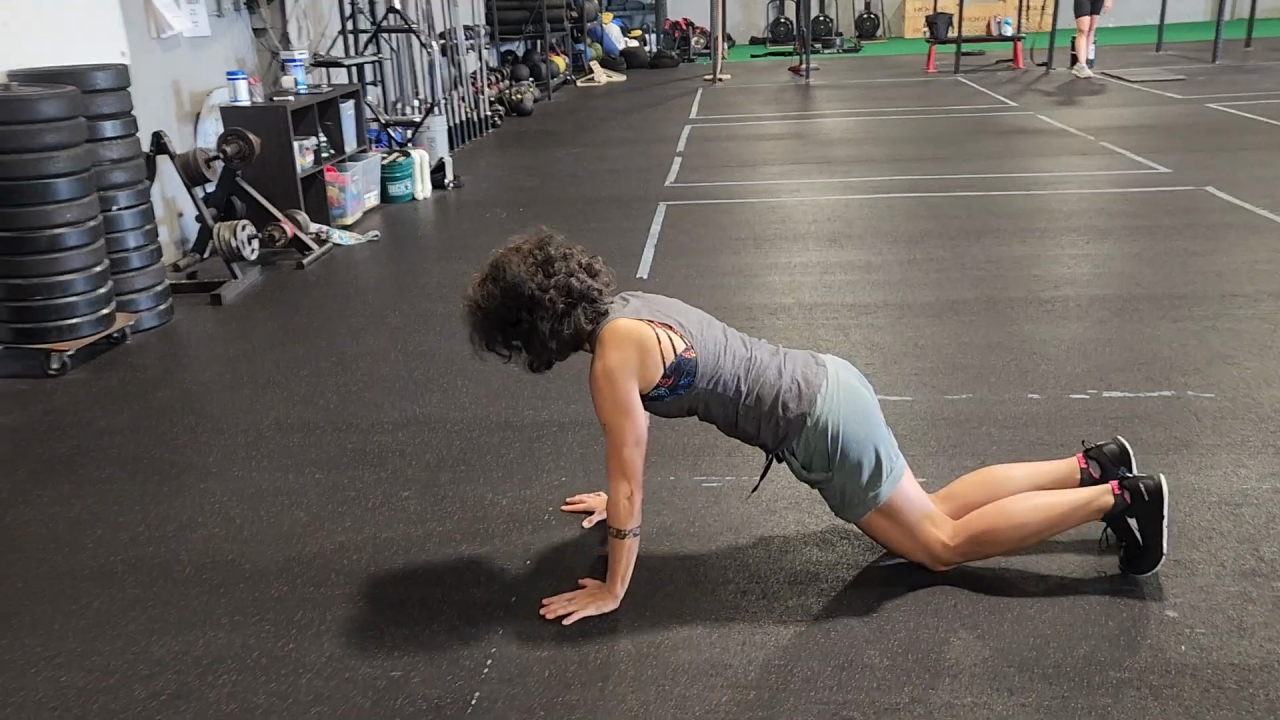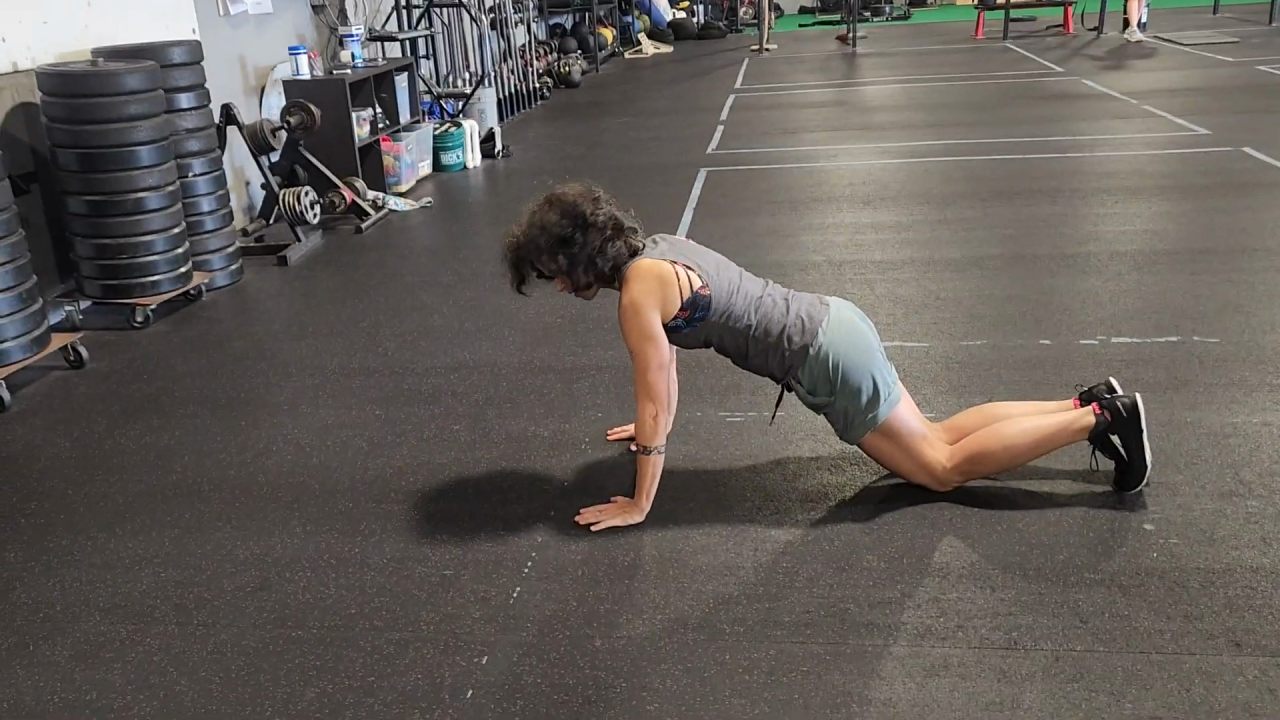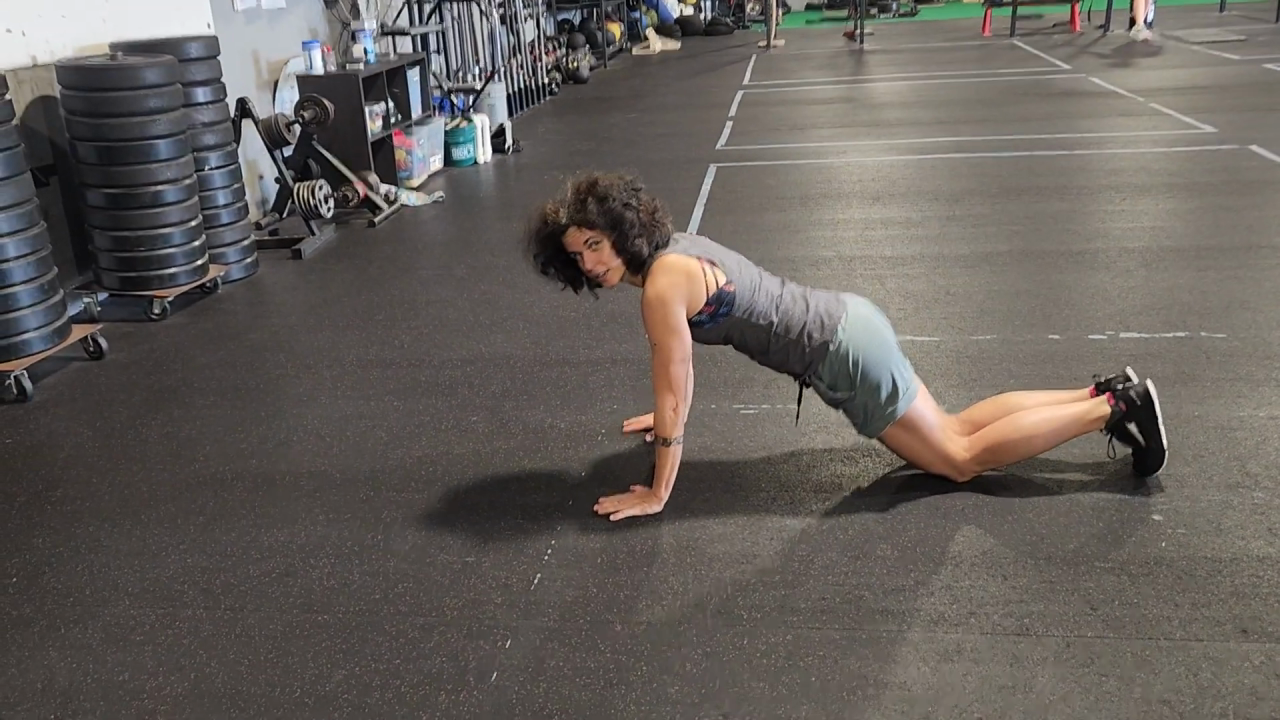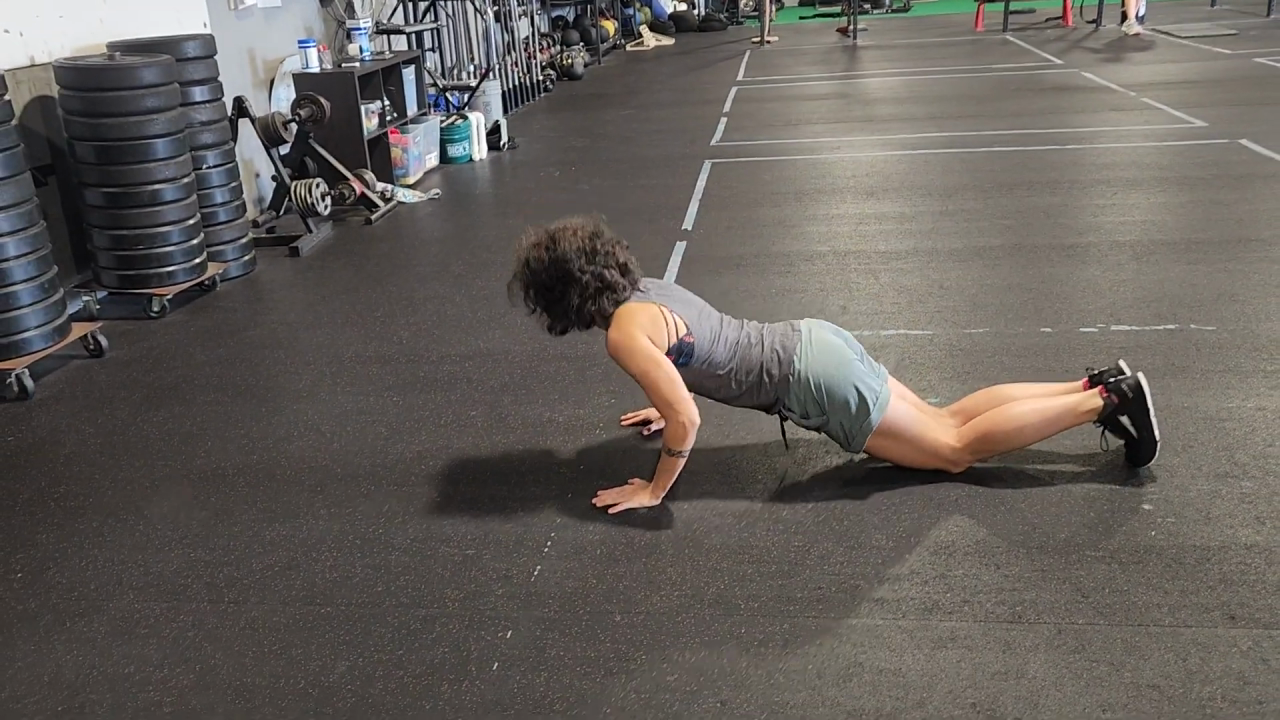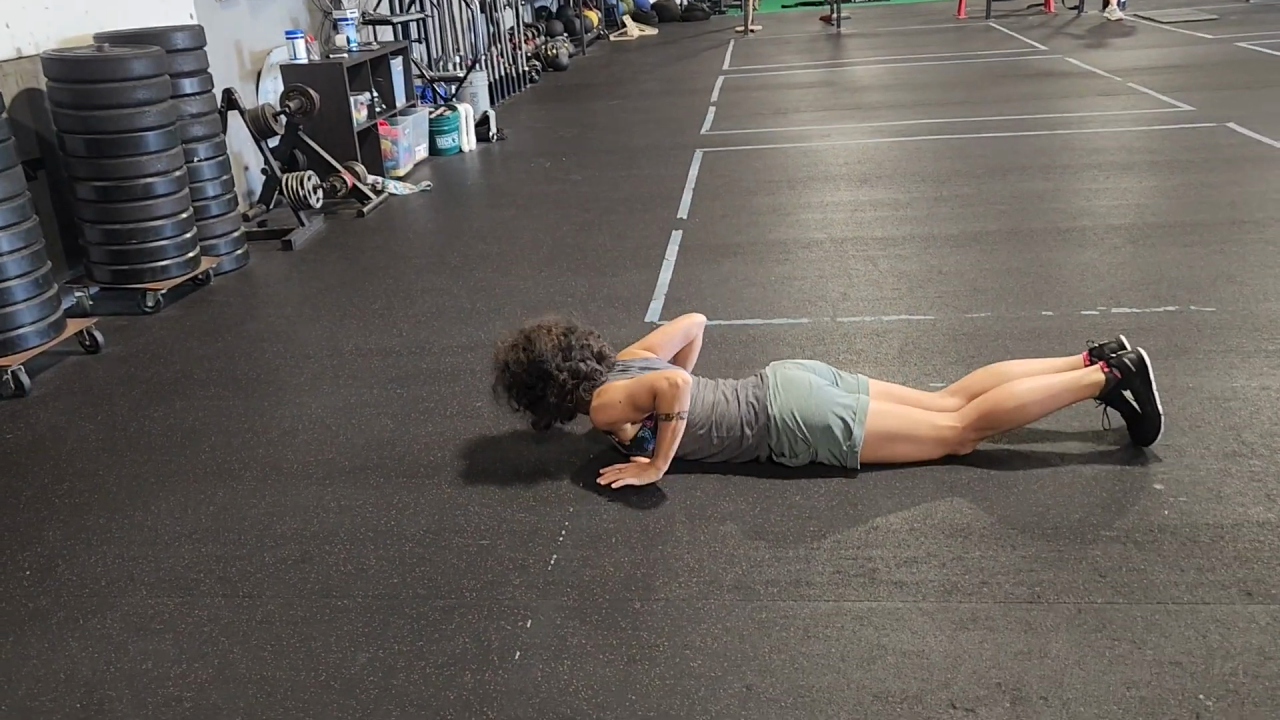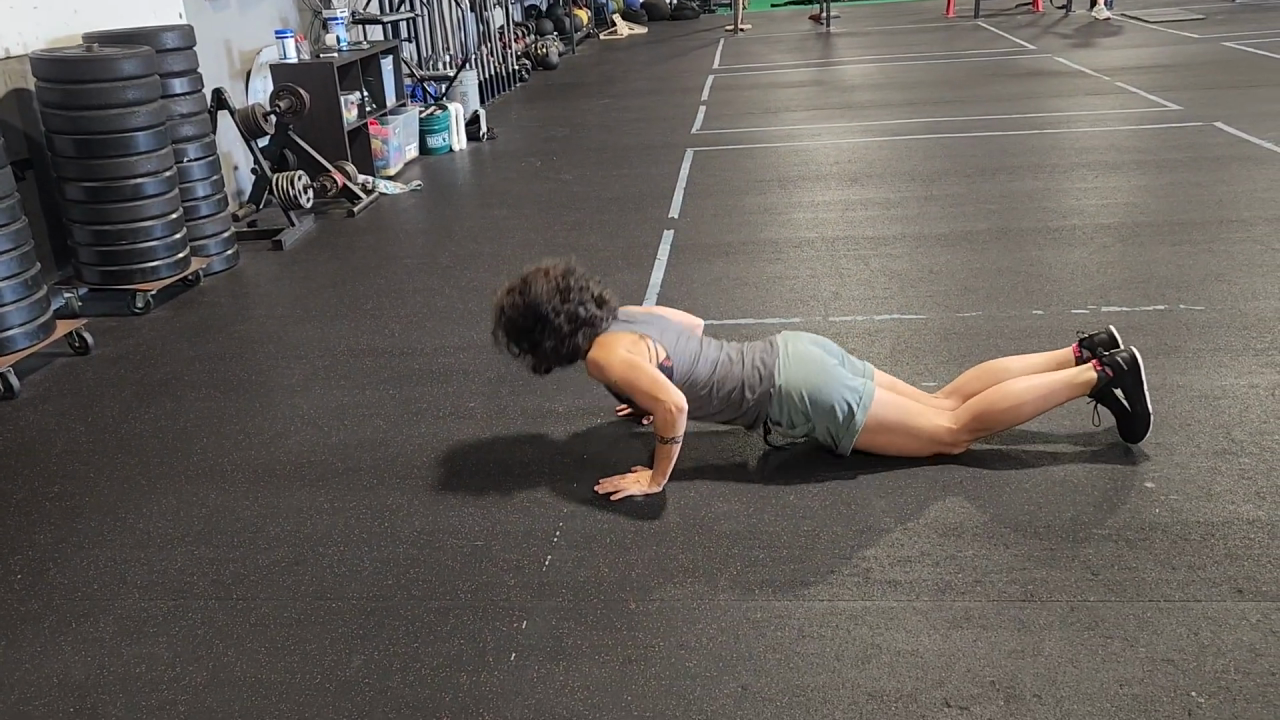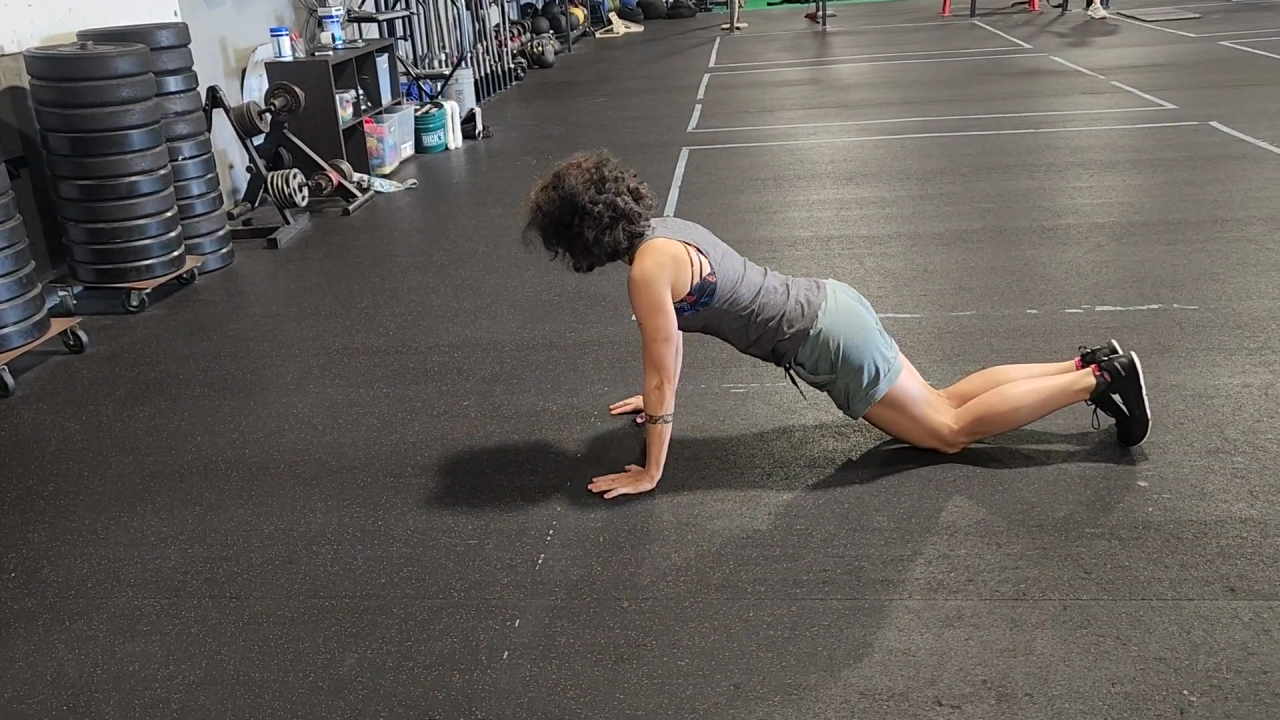
dt=0.7s
person 1, frame 1
left shoulder: (613, 353)
right shoulder: (623, 307)
left elbow: (628, 487)
right elbow: (640, 434)
left wrist: (611, 593)
right wrist: (618, 499)
left hip: (822, 428)
right hip: (826, 384)
left knee: (943, 544)
right knee: (934, 511)
left ankle: (1117, 498)
right ankle: (1091, 466)
person 1, frame 2
left shoulder: (638, 288)
right shoulder: (653, 248)
left elbow: (652, 405)
right elbow: (668, 356)
left wrist: (638, 506)
right wrist: (656, 426)
left hip: (827, 358)
right hip: (830, 326)
left knee: (943, 468)
right knee: (933, 438)
left ankle: (1101, 420)
right ankle: (1086, 404)
person 1, frame 3
left shoulder: (662, 283)
right shoulder: (672, 247)
left elbow: (672, 397)
right elbow: (681, 365)
left wrist: (657, 495)
right wrist: (666, 417)
left hip: (844, 353)
right hip: (845, 322)
left knee: (961, 458)
right knee: (952, 430)
left ankle: (1113, 408)
right ankle: (1103, 393)
person 1, frame 4
left shoulder: (623, 332)
right shoulder: (642, 289)
left elbow: (687, 419)
left wrist: (656, 488)
right wrist: (671, 404)
left hip: (813, 379)
right hip: (813, 340)
left knee: (957, 449)
right knee: (948, 421)
left ankle: (1102, 400)
right ankle: (1096, 382)
person 1, frame 5
left shoulder: (604, 407)
right shoulder: (623, 362)
left elbow: (674, 387)
right elbow: (694, 322)
left wrist: (656, 462)
left hip: (792, 421)
right hip: (793, 380)
left knee: (960, 432)
right knee: (950, 401)
left ankle: (1105, 378)
right ankle: (1097, 361)
person 1, frame 6
left shoulder: (604, 353)
right shoulder: (622, 315)
left elbow: (675, 410)
left wrist: (656, 478)
right wrist: (655, 399)
left hip: (799, 390)
right hip: (797, 353)
left knee: (953, 431)
right knee: (944, 401)
left ankle: (1096, 378)
right ankle: (1086, 355)
person 1, frame 7
left shoulder: (649, 266)
right shoulder: (660, 229)
left elbow: (662, 377)
right elbow: (677, 329)
left wrist: (650, 474)
right wrist: (656, 398)
left hip: (825, 339)
right hip: (828, 306)
left knee: (952, 431)
right knee: (943, 404)
left ankle: (1097, 381)
right ankle: (1091, 366)
